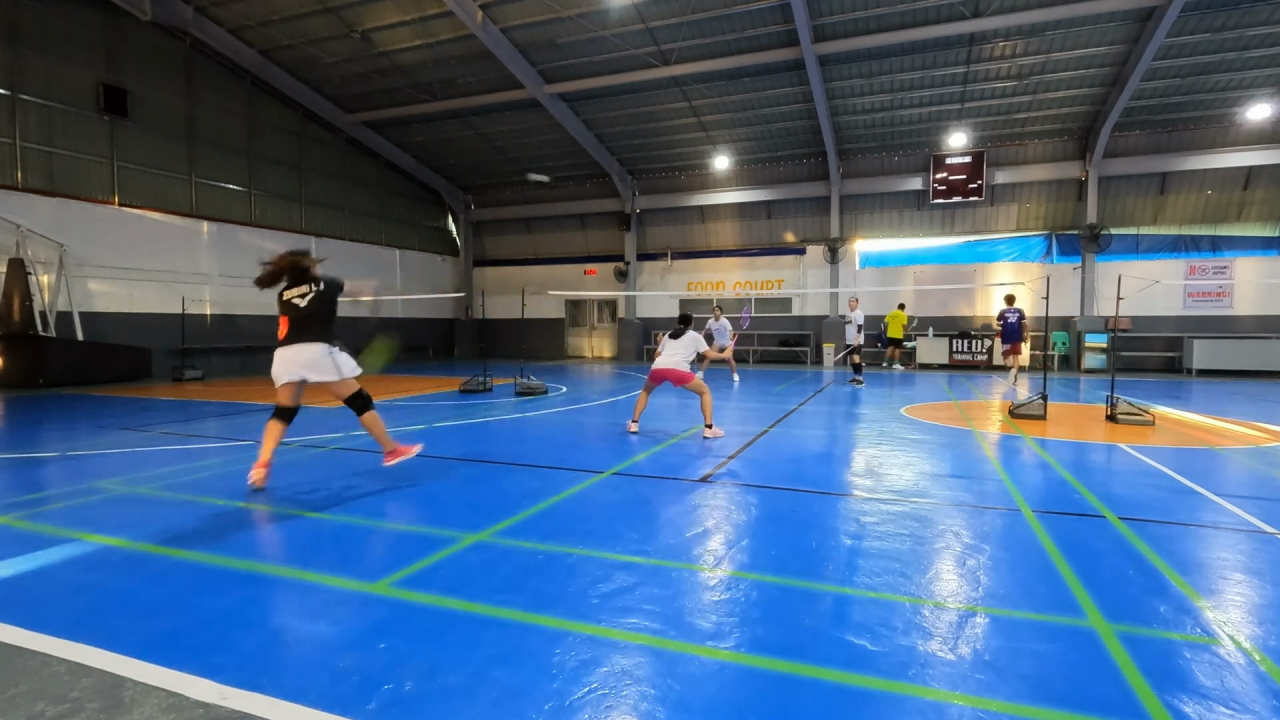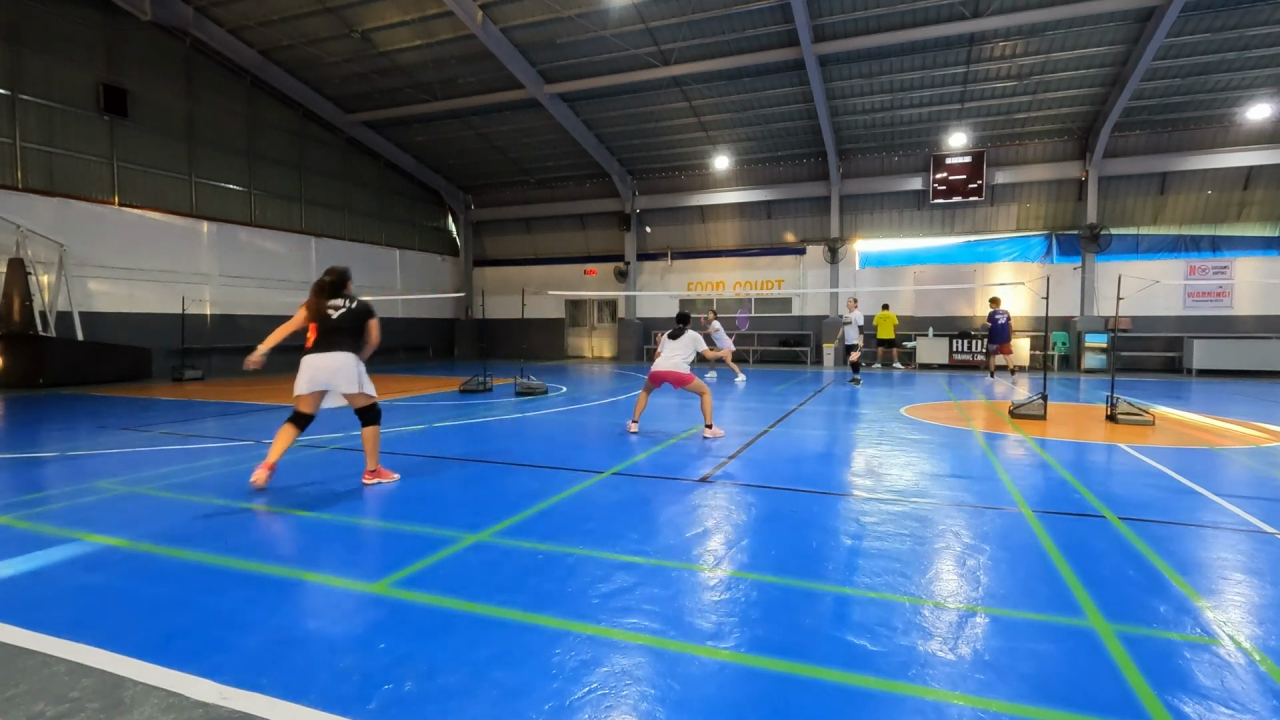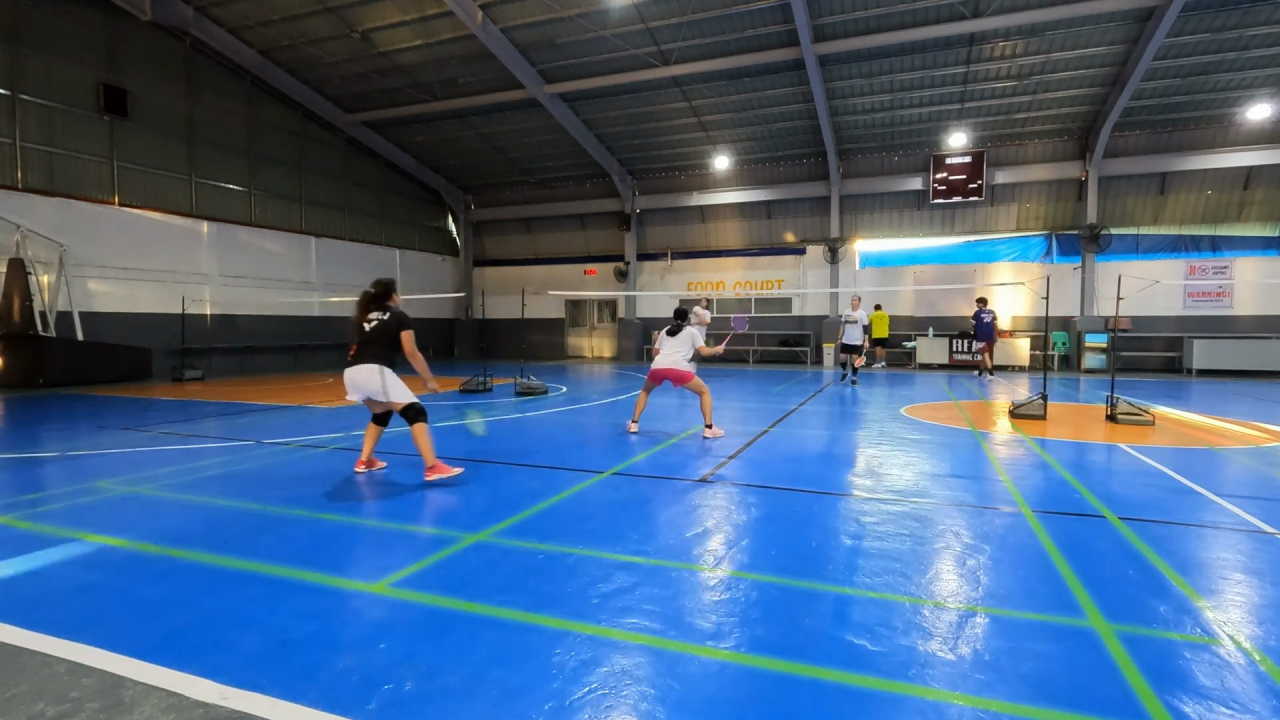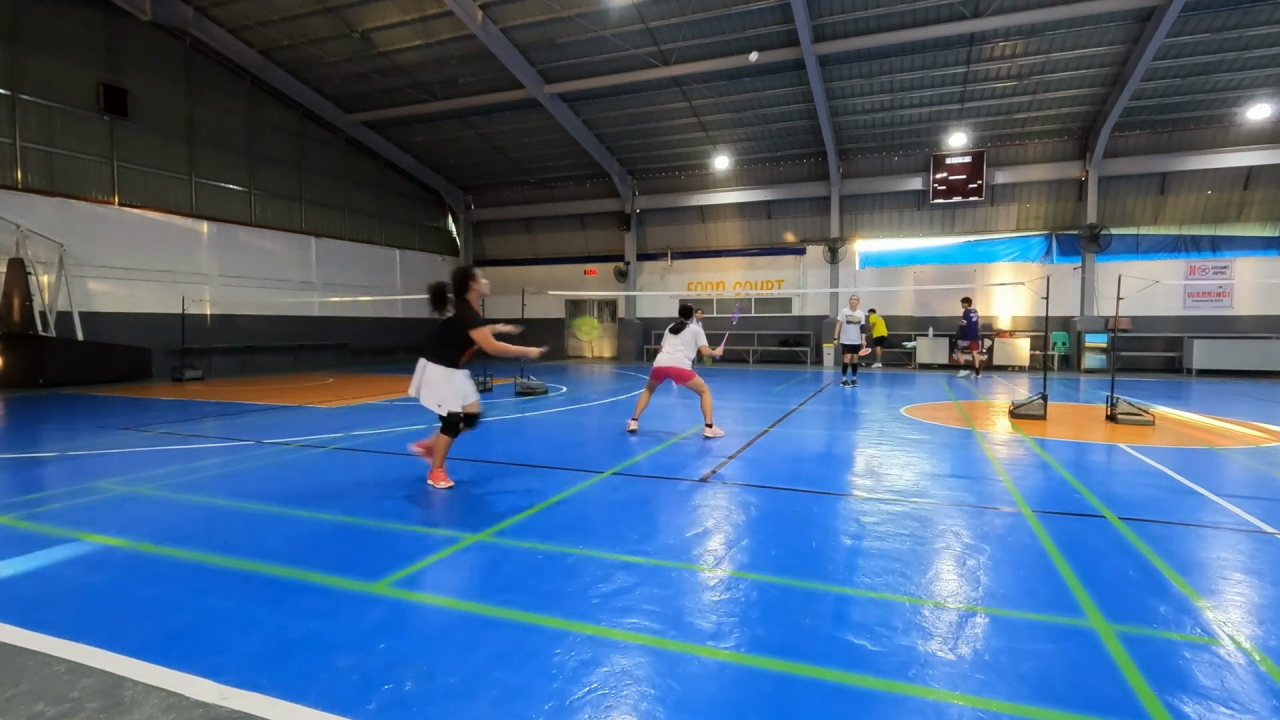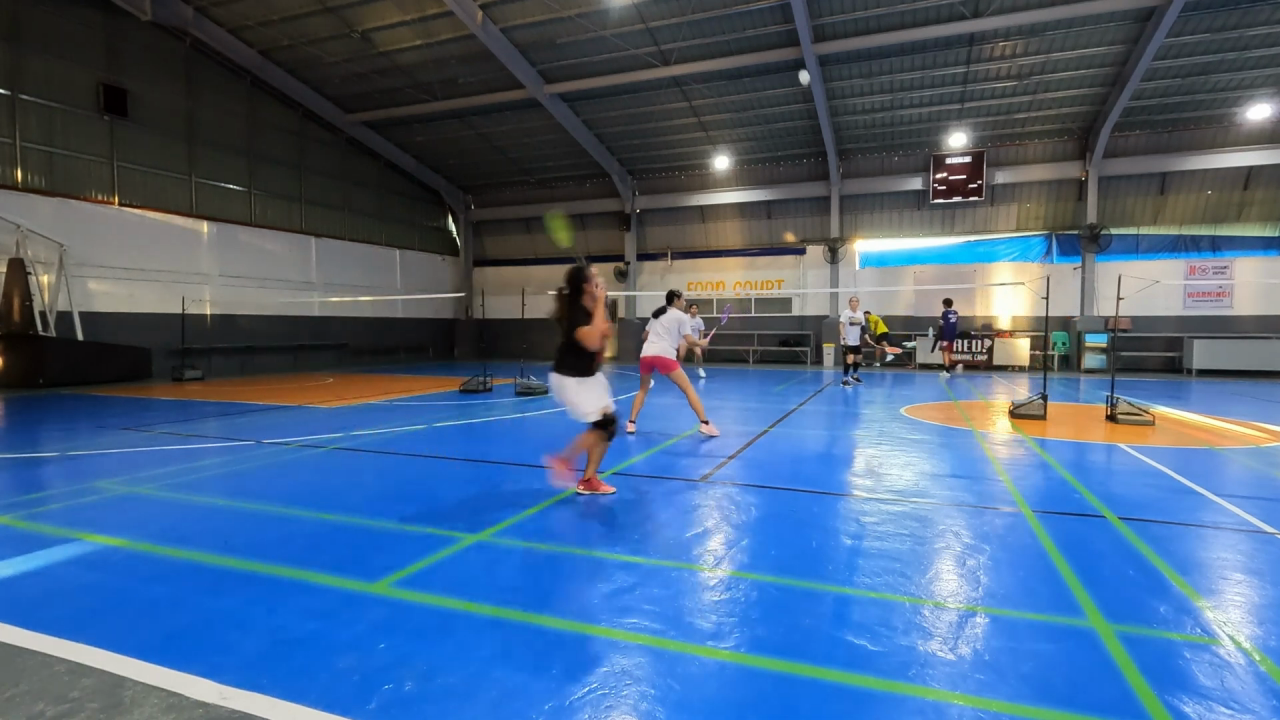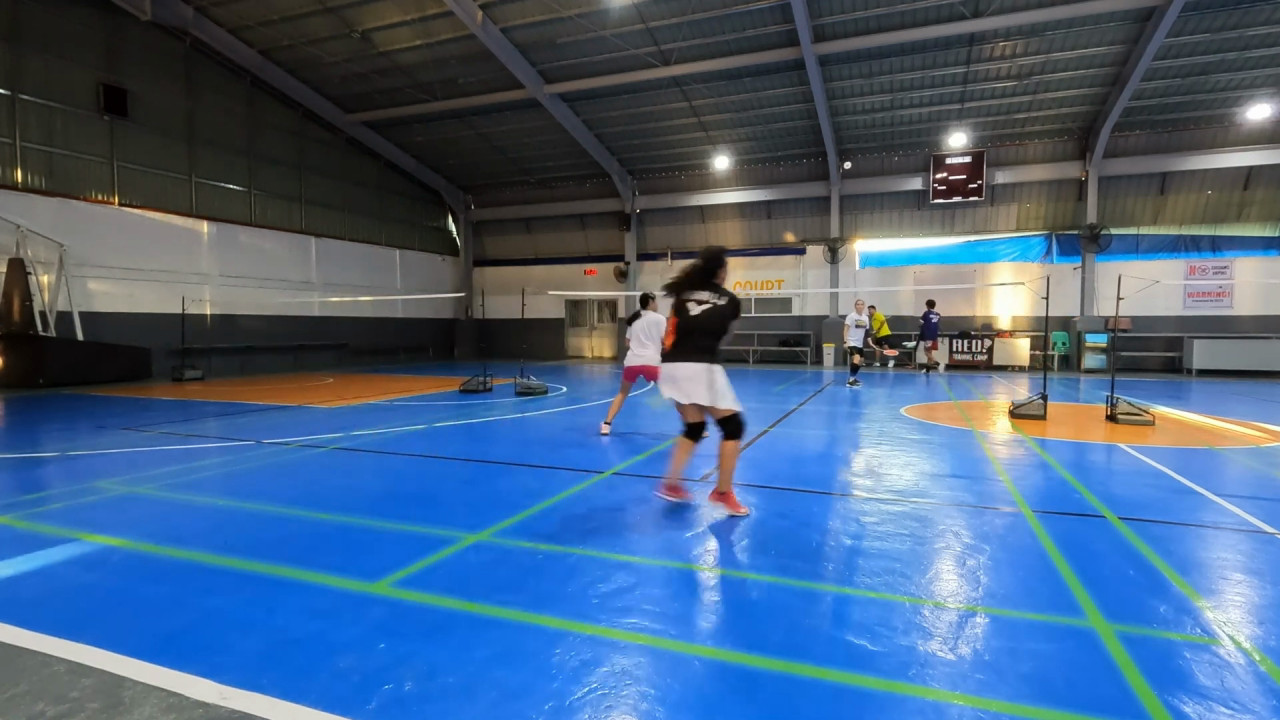
dt=0.4s
person 1, frame 1
left shoulder: (283, 294)
right shoulder: (326, 285)
left hip: (285, 355)
right hip: (319, 353)
left knee: (284, 413)
right knee: (360, 401)
left ankle: (260, 468)
right ankle: (391, 450)
person 1, frame 2
left shoulder: (315, 305)
right shoulder: (362, 307)
left elbow: (286, 329)
right elbow: (373, 341)
left wrist: (261, 351)
right wrist: (359, 360)
left hip: (312, 362)
right hip: (344, 361)
left knee: (298, 419)
right knee: (370, 413)
left ankle: (267, 466)
right ankle: (373, 470)
person 1, frame 3
left shoulder: (366, 317)
right shoulder: (400, 318)
right elbow: (411, 353)
right wrist: (429, 380)
left hip: (353, 372)
right hip: (376, 371)
left knee: (382, 413)
right knee: (415, 413)
left ankle: (365, 460)
right ankle: (433, 467)
person 1, frame 4
left shoulder: (469, 308)
right shoulder: (466, 314)
right elbow: (492, 347)
left wrist: (501, 328)
right wrist: (528, 352)
left hip: (454, 370)
right hip: (437, 369)
left knee: (472, 417)
right knee: (454, 423)
left ankle: (427, 446)
right ankle: (435, 471)
person 1, frame 5
left shoulder: (591, 307)
right shoulder: (576, 314)
right elbow: (593, 344)
right wrist: (601, 307)
left hip: (588, 377)
right hip: (570, 379)
left knee: (610, 422)
right knee: (605, 426)
left ankle: (588, 480)
right ankle: (564, 460)
person 1, frame 6
left shoulder: (682, 292)
right shoulder: (730, 301)
left elbow: (669, 329)
left hip: (673, 367)
right hip: (702, 367)
left knee: (693, 428)
right knee: (732, 427)
left ankle: (672, 483)
right ankle: (724, 493)
